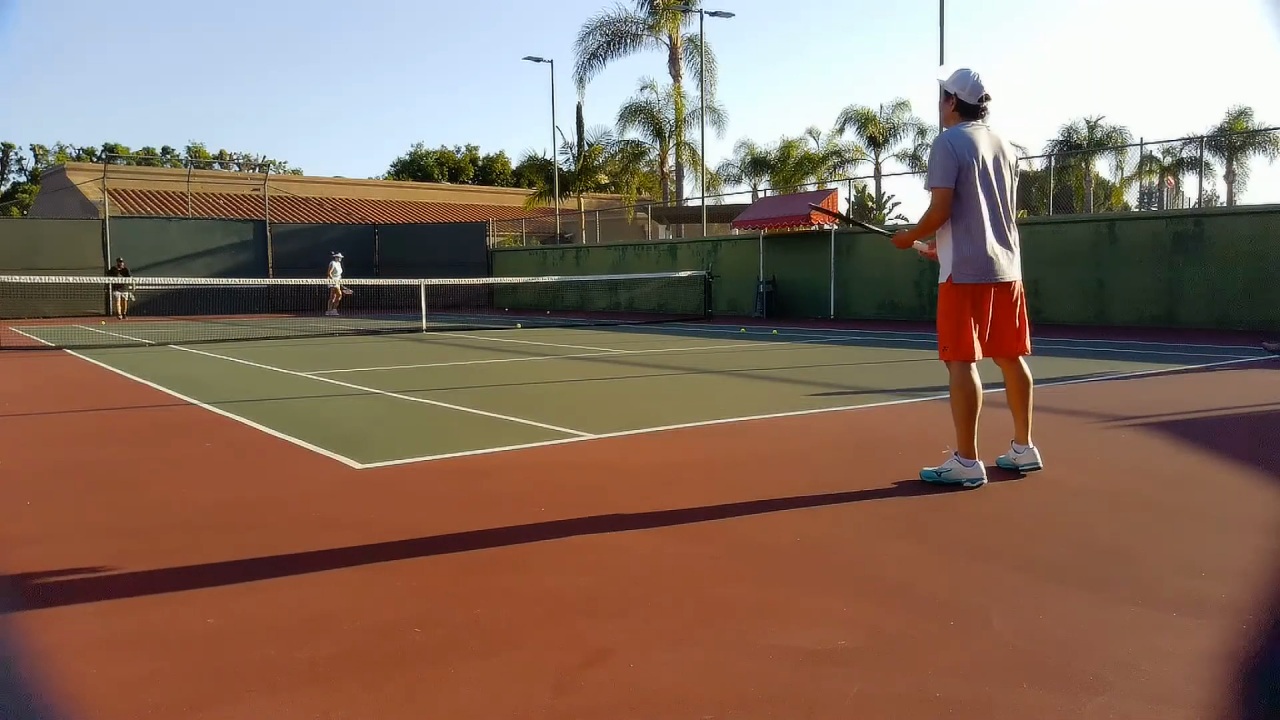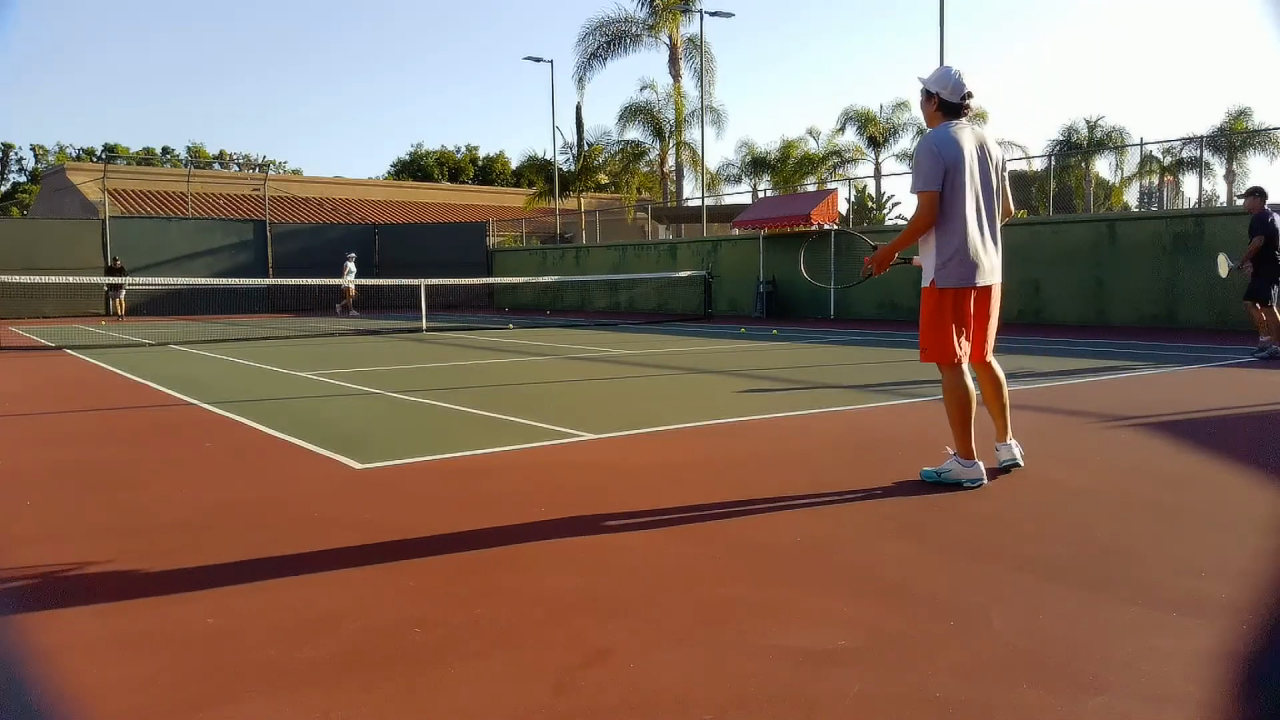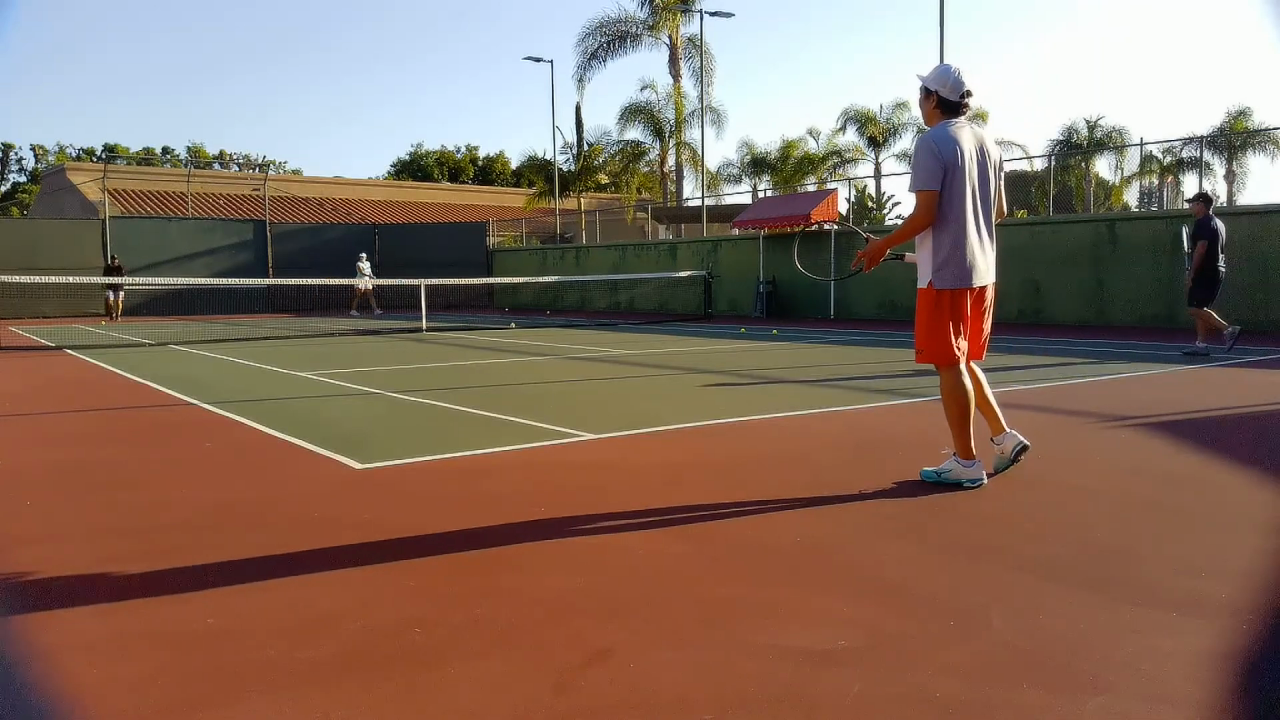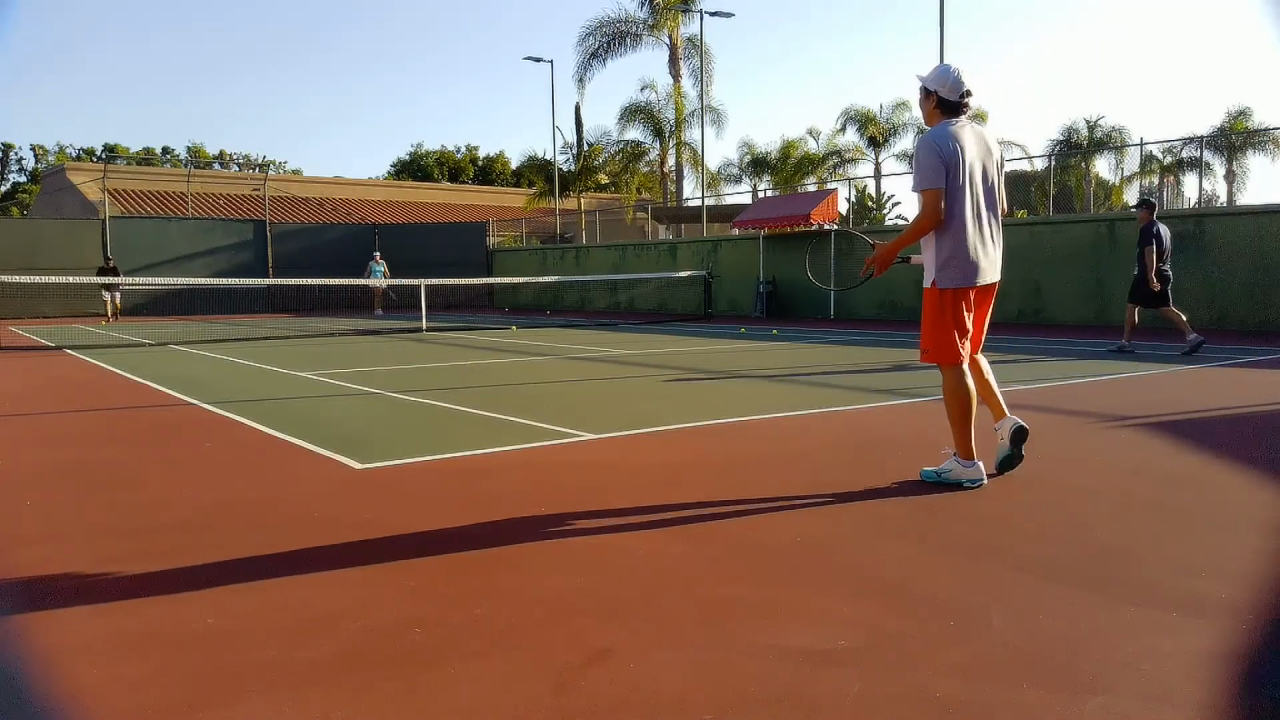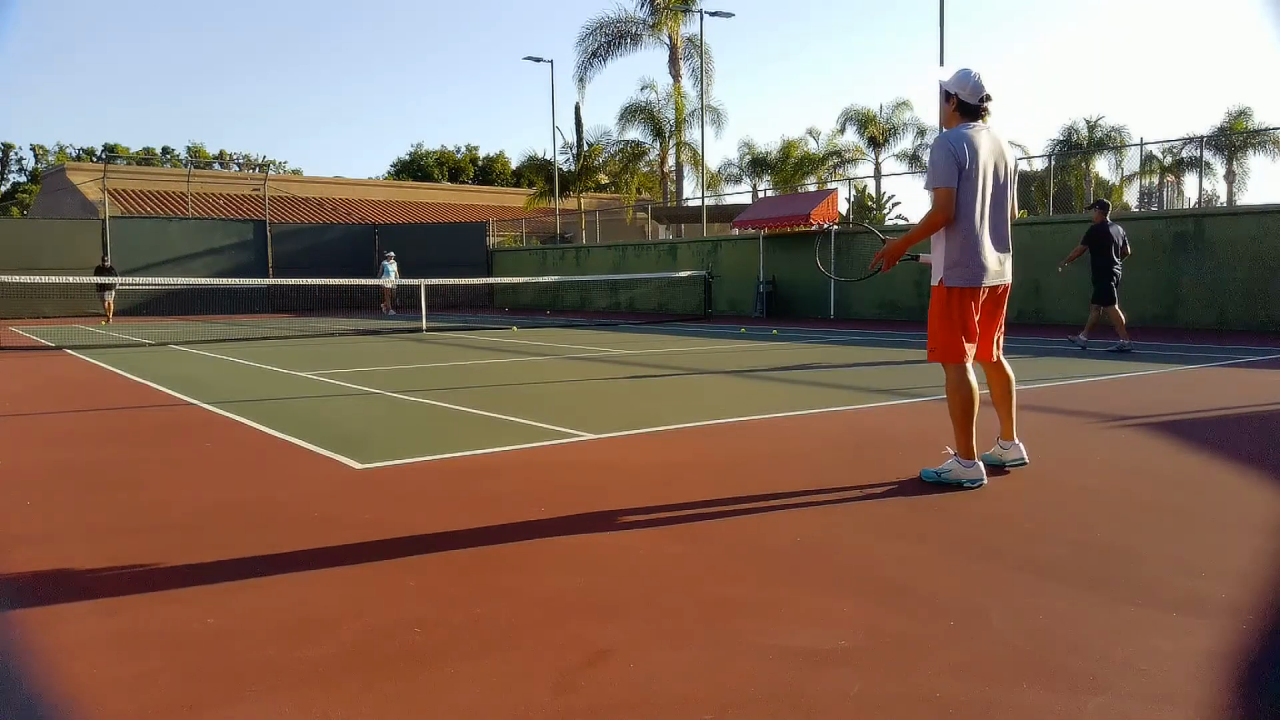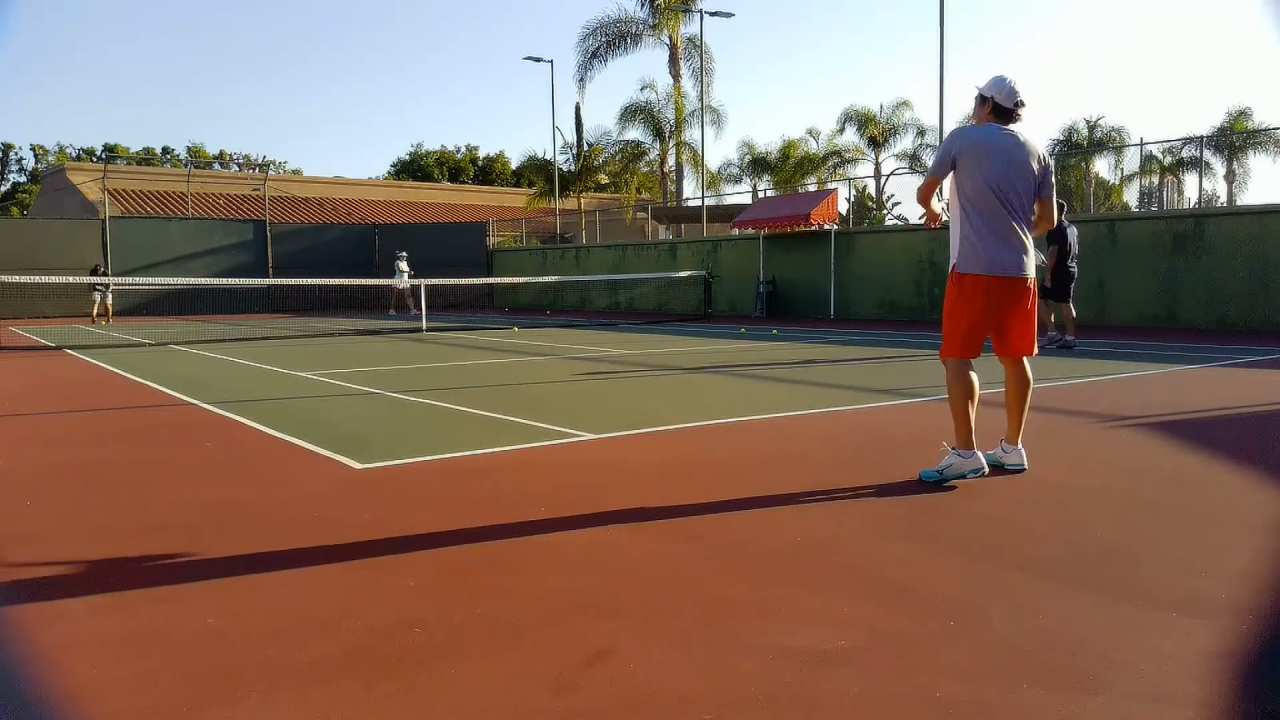
dt=0.4s
person 1, frame 1
left shoulder: (948, 142)
right shoulder: (1003, 146)
left elbow: (940, 211)
left wrist: (909, 236)
left hip: (966, 270)
right hip: (1006, 267)
left knee: (961, 360)
right knee: (1011, 357)
left ankle: (967, 462)
right ankle: (1024, 448)
person 1, frame 2
left shoulder: (933, 143)
right shoulder: (989, 144)
left elbow: (926, 215)
right elbow: (1006, 209)
left wrist: (890, 250)
left hip: (949, 272)
right hip: (988, 268)
left knee: (952, 363)
right knee: (982, 358)
left ankle: (966, 462)
right ankle: (1006, 445)
person 1, frame 3
left shoulder: (932, 142)
right shoulder: (987, 143)
left elbow: (925, 214)
right elbow: (999, 211)
left wrist: (883, 245)
left hip: (945, 273)
right hip: (981, 269)
left knee: (949, 364)
right knee: (964, 361)
left ankle: (966, 462)
right ankle: (1005, 437)
person 1, frame 4
left shoulder: (933, 142)
right shoulder: (987, 141)
left elbow: (932, 214)
right elbow: (1001, 207)
left wrist: (891, 249)
left hip: (950, 272)
right hip: (986, 267)
left knee: (952, 363)
right knee: (967, 354)
left ankle: (967, 463)
right ankle: (1006, 423)
person 1, frame 5
left shoulder: (949, 143)
right shoulder: (1003, 146)
left elbow: (943, 211)
right elbow: (1012, 212)
left wrist: (900, 245)
left hip: (959, 271)
right hip: (998, 269)
left knee: (956, 362)
right knee: (990, 356)
left ankle: (966, 462)
right ankle: (1010, 444)
person 1, frame 6
left shoulder: (963, 137)
right shoulder: (1035, 152)
left elbow: (926, 191)
right elbow: (1048, 221)
left wrist: (931, 211)
left hip: (975, 267)
right hip: (1020, 268)
left knee: (956, 357)
right knee: (1015, 358)
left ankle: (965, 453)
right ankle: (1012, 448)
